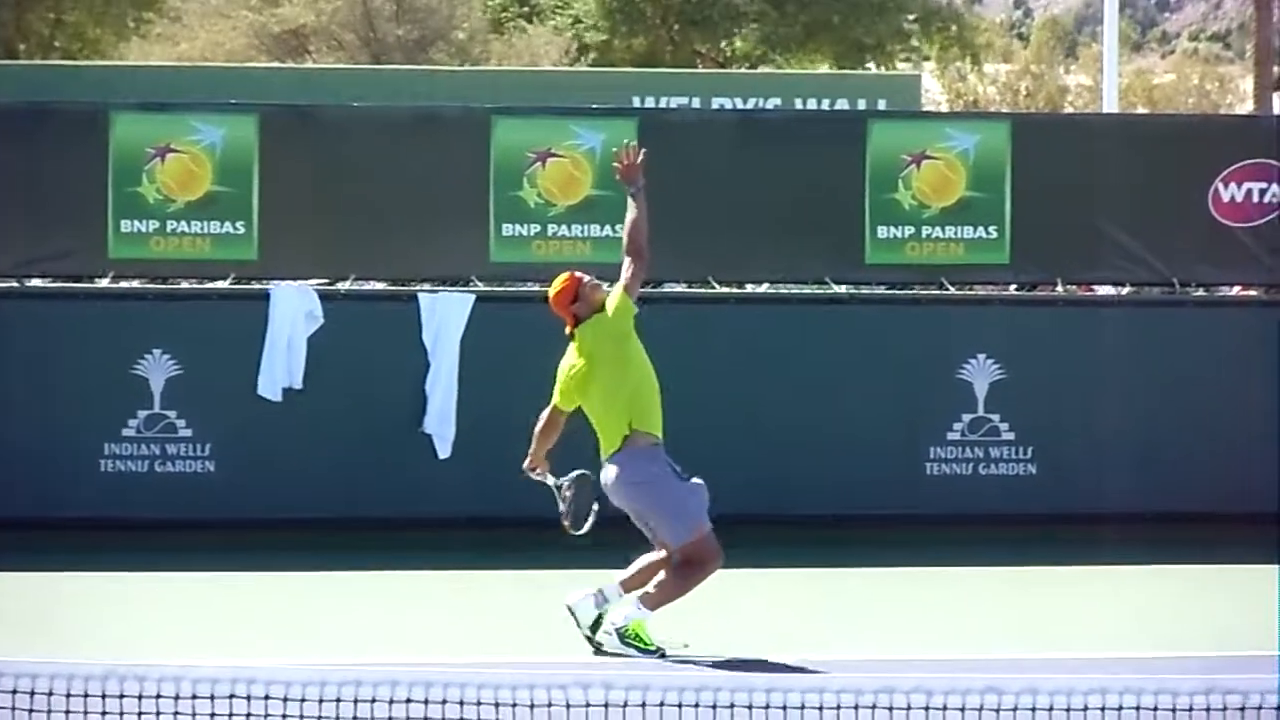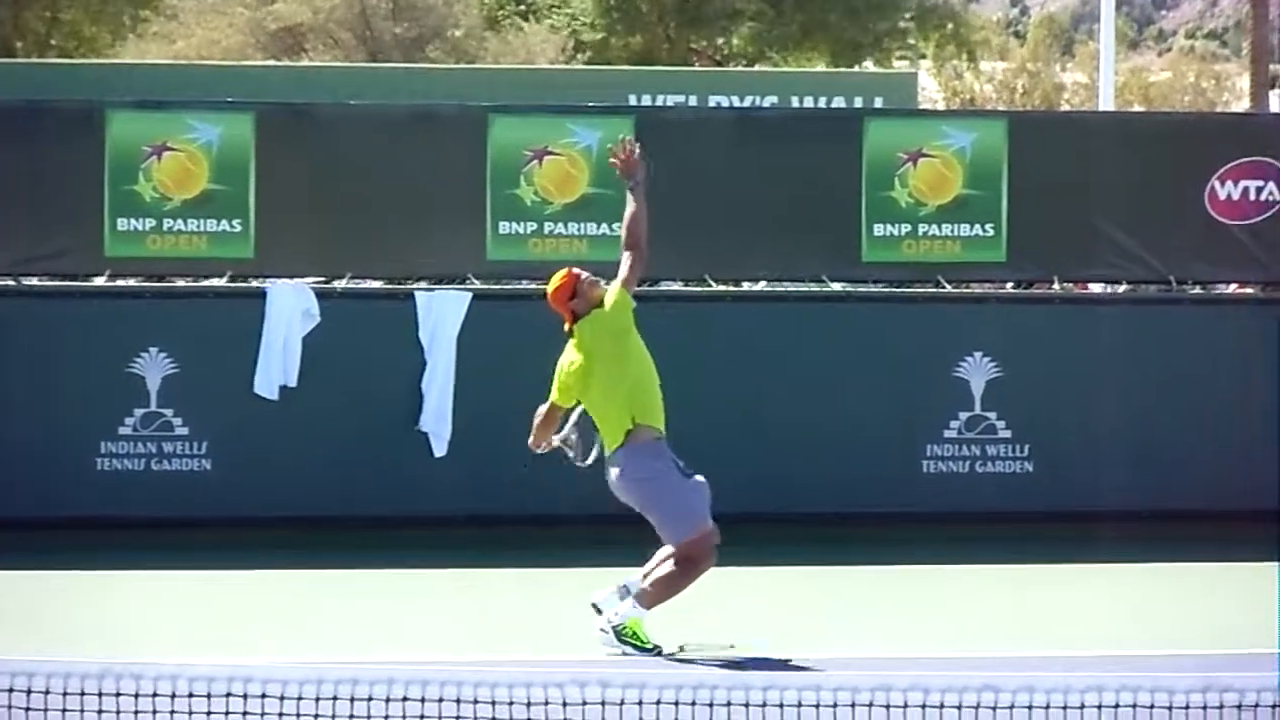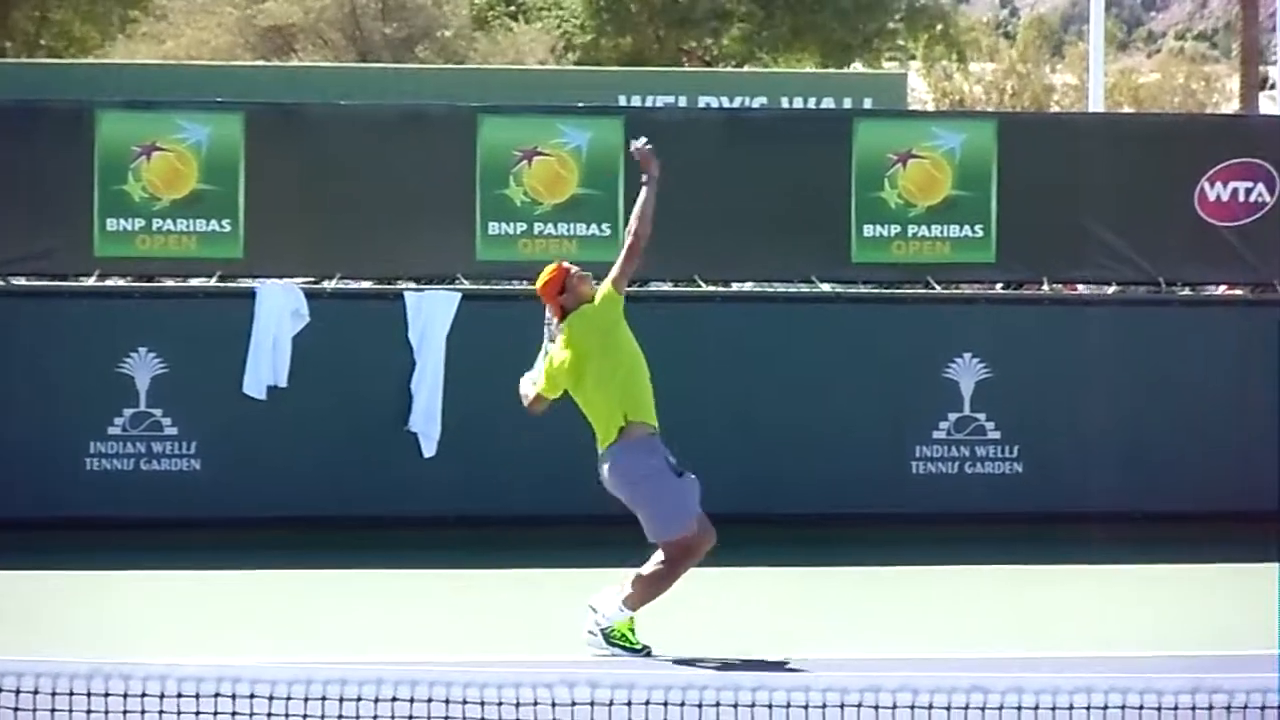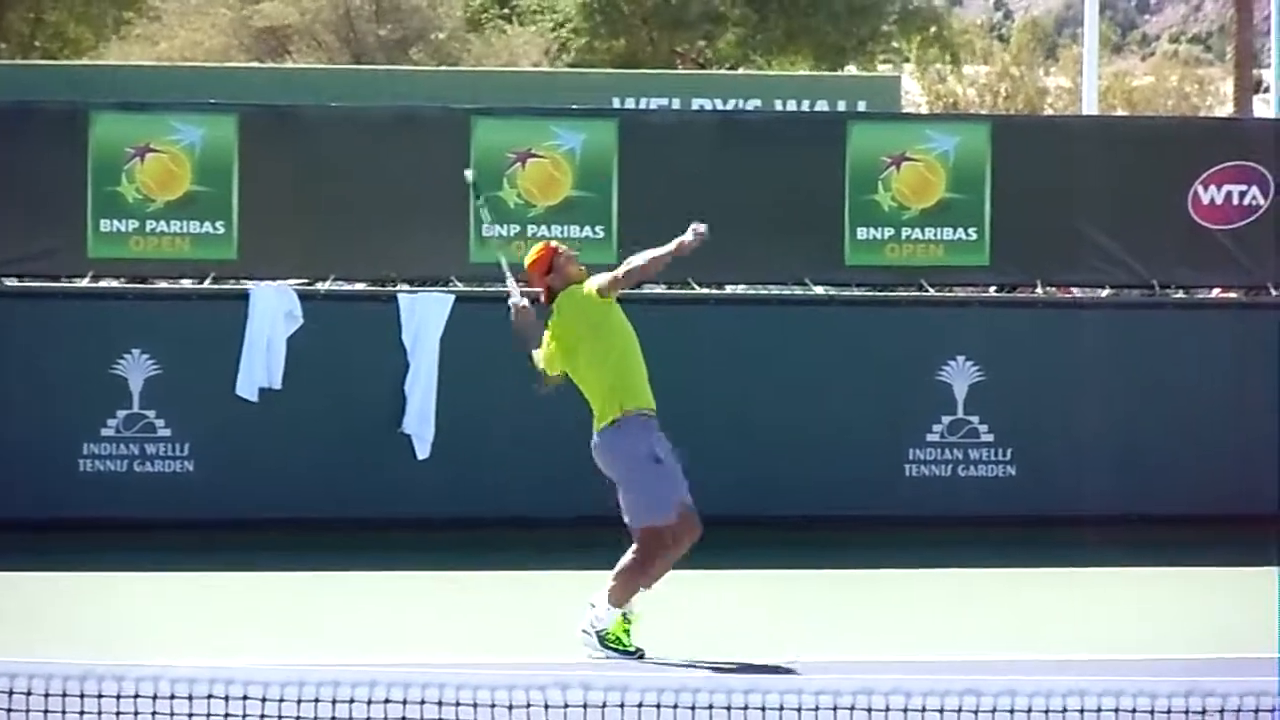
dt=0.1s
person 1, frame 1
left shoulder: (571, 362)
right shoulder: (611, 322)
left elbow: (552, 419)
right elbow: (637, 255)
left wrist: (537, 457)
right wrist: (635, 189)
left hip: (623, 469)
right hip: (640, 462)
left knee: (676, 557)
right knee: (704, 557)
left ankle: (596, 601)
right ankle: (624, 624)
person 1, frame 2
left shoulder: (569, 360)
right shoulder: (610, 319)
left elbow: (548, 416)
right elbow: (634, 251)
left wrist: (538, 441)
right wrist: (634, 183)
left hip: (636, 460)
right hip: (643, 457)
left knee: (701, 543)
right knee: (699, 554)
left ankle: (619, 596)
right ankle: (622, 620)
person 1, frame 3
left shoulder: (559, 355)
right shoulder: (598, 313)
left elbow: (532, 399)
right elbow: (634, 247)
left wrist: (528, 380)
right wrist: (650, 180)
left hip: (630, 457)
right hip: (636, 454)
left knee: (700, 537)
right knee: (683, 550)
left ankle: (615, 604)
right ankle: (610, 621)
person 1, frame 4
left shoulder: (553, 340)
right shoulder: (583, 299)
left elbow: (543, 364)
right elbow: (638, 270)
right wrist: (683, 243)
left hip: (640, 430)
right hip: (625, 435)
left knee: (684, 530)
right knee: (656, 540)
left ankle: (607, 610)
right ankle: (601, 622)
